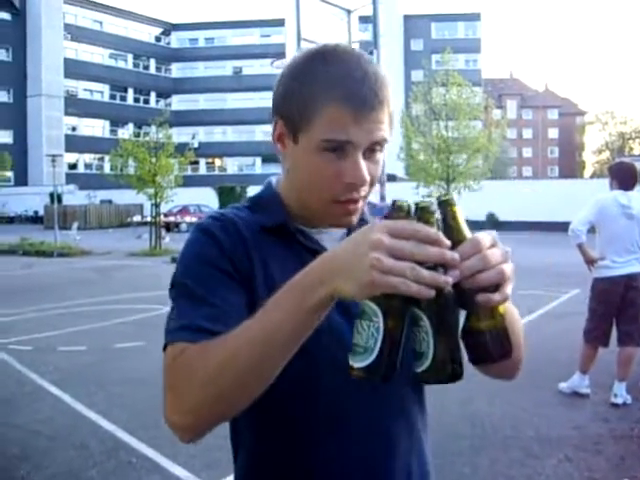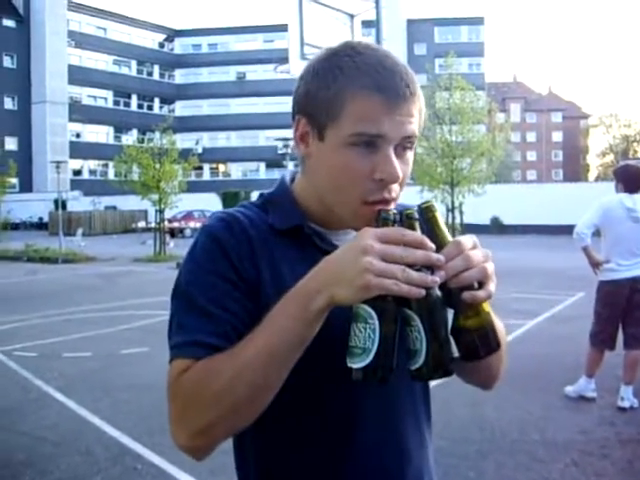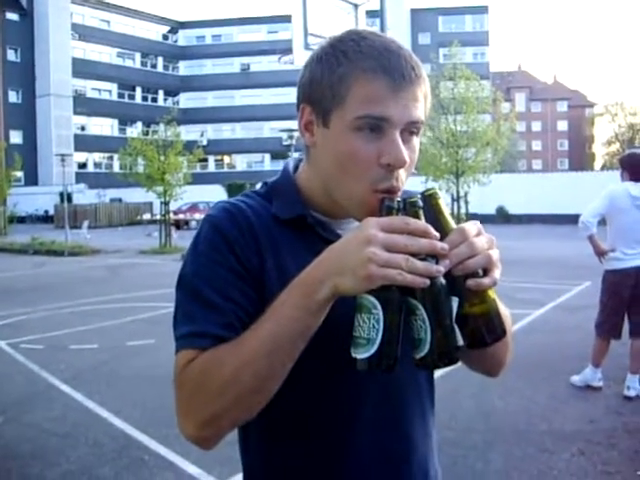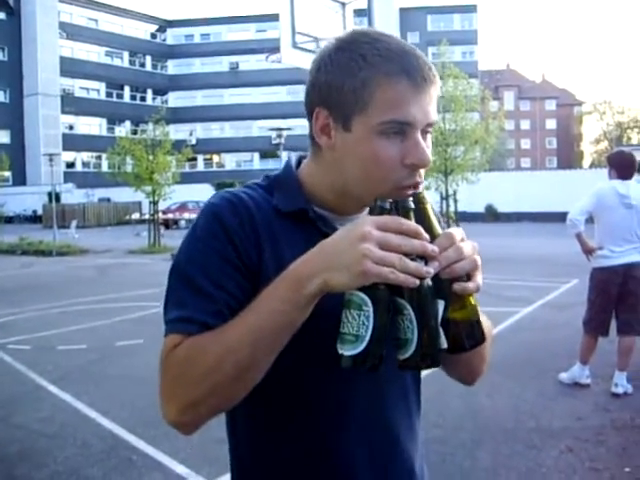
dt=0.5s
person 1, frame 1
left shoulder: (398, 238)
right shoulder: (222, 243)
left elbow: (503, 363)
right elbow: (186, 411)
left wrist: (488, 295)
right wrist: (324, 283)
person 1, frame 2
left shoulder: (408, 236)
right shoulder: (232, 242)
left elbow: (484, 374)
right elbow: (193, 428)
left wrist: (473, 302)
right wrist: (319, 292)
person 1, frame 3
left shoulder: (414, 223)
right shoulder: (235, 231)
left elbow: (491, 361)
right elbow: (200, 418)
left wrist: (477, 287)
right wrist: (323, 282)
person 1, frame 4
left shoulder: (406, 225)
right shoulder: (234, 221)
left elbow: (468, 369)
right elbow: (182, 402)
left wrist: (457, 294)
right wrist: (311, 277)
person 2, frame 1
left shoulder: (602, 201)
left elbow: (576, 228)
left wrist: (586, 254)
left hip: (607, 276)
left knee: (593, 333)
left ankle: (580, 380)
right ankle: (620, 390)
person 2, frame 2
left shoulder: (607, 204)
left elbow: (581, 231)
left wrist: (592, 257)
left hip: (612, 279)
left knee: (600, 336)
left ankle: (586, 384)
person 2, frame 3
left shoulder: (613, 193)
left elbow: (586, 220)
left wrist: (597, 245)
left hip: (618, 268)
left knee: (605, 326)
left ankle: (593, 374)
person 2, frame 4
left shoulder: (601, 191)
left elbow: (574, 218)
left wrist: (584, 244)
left hip: (606, 266)
left knee: (593, 323)
left ankle: (581, 371)
right ankle: (620, 379)
